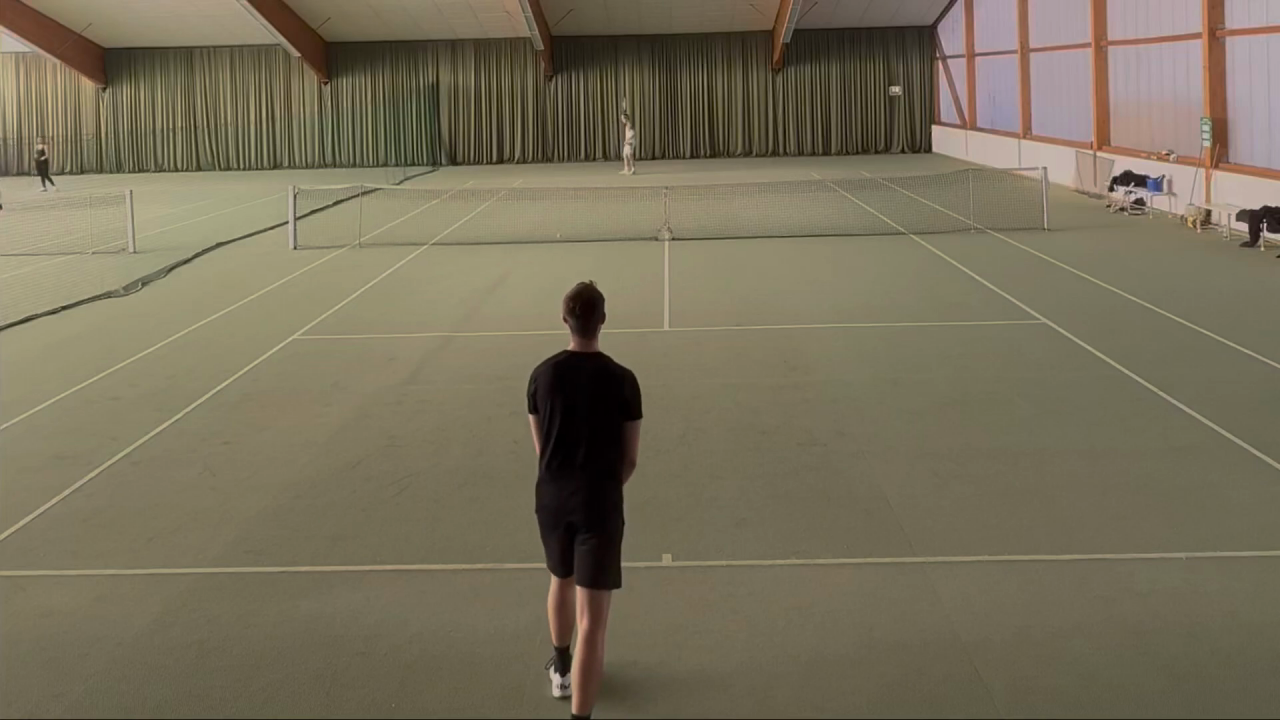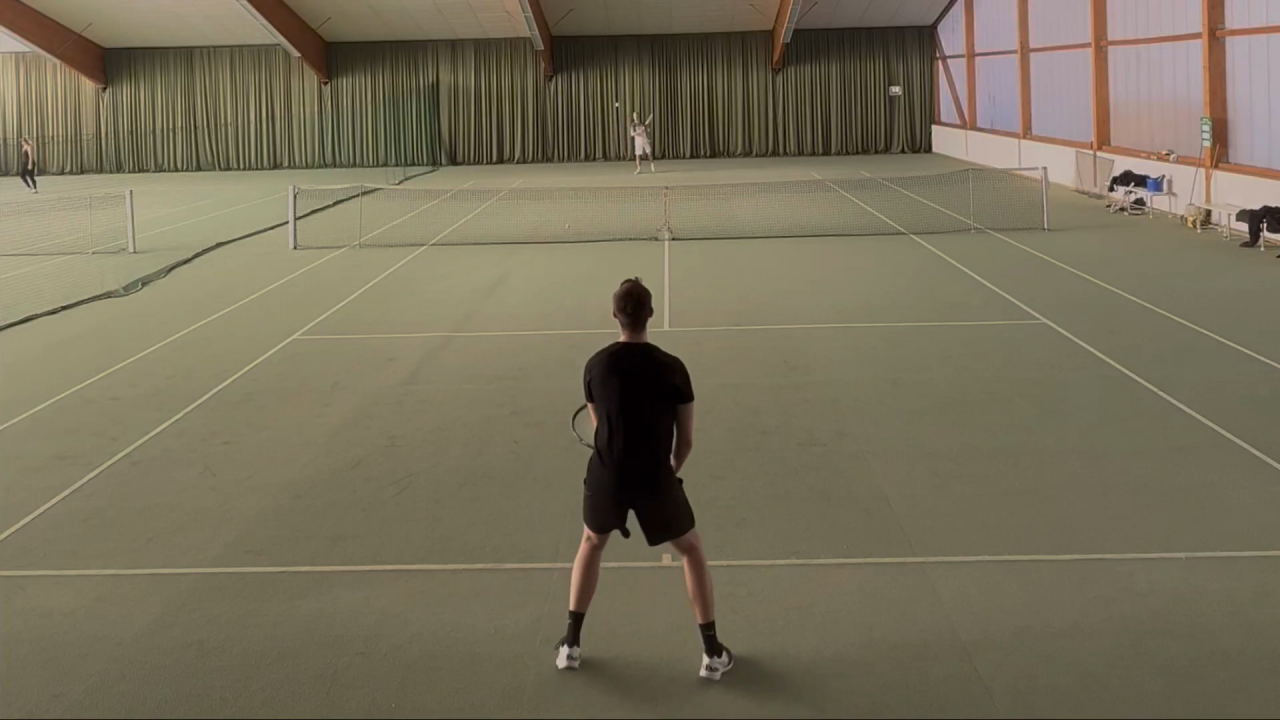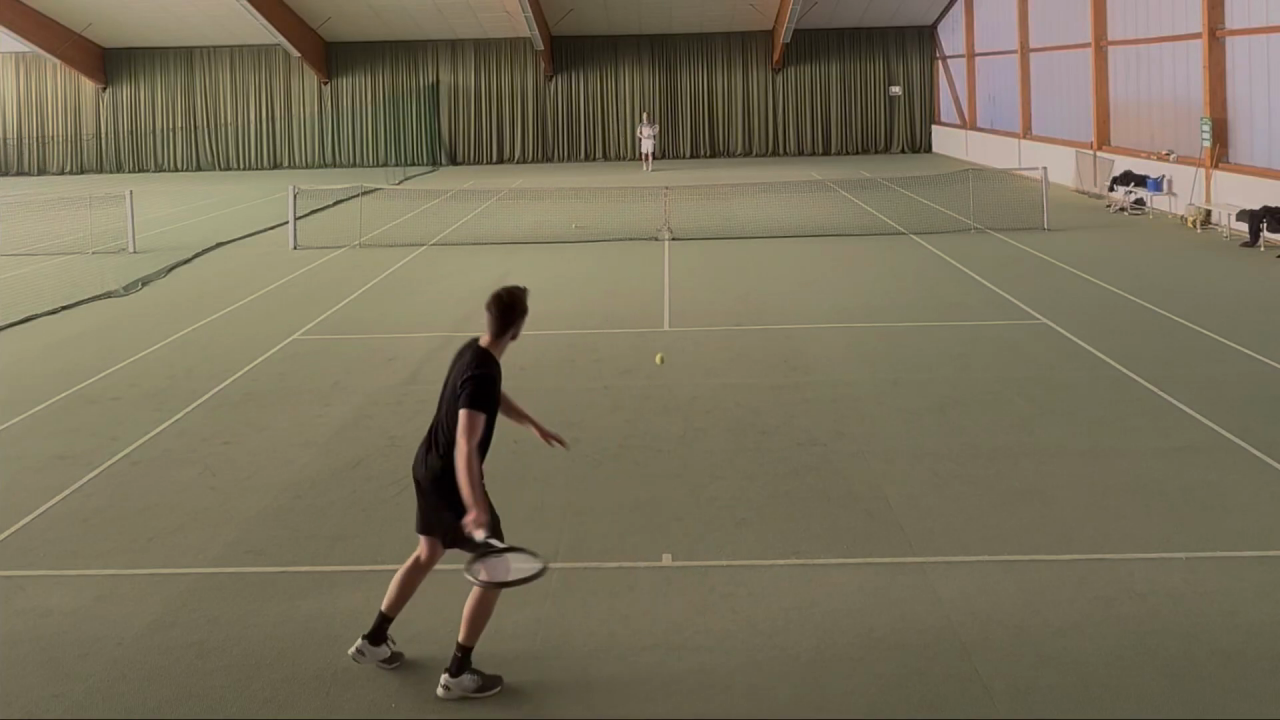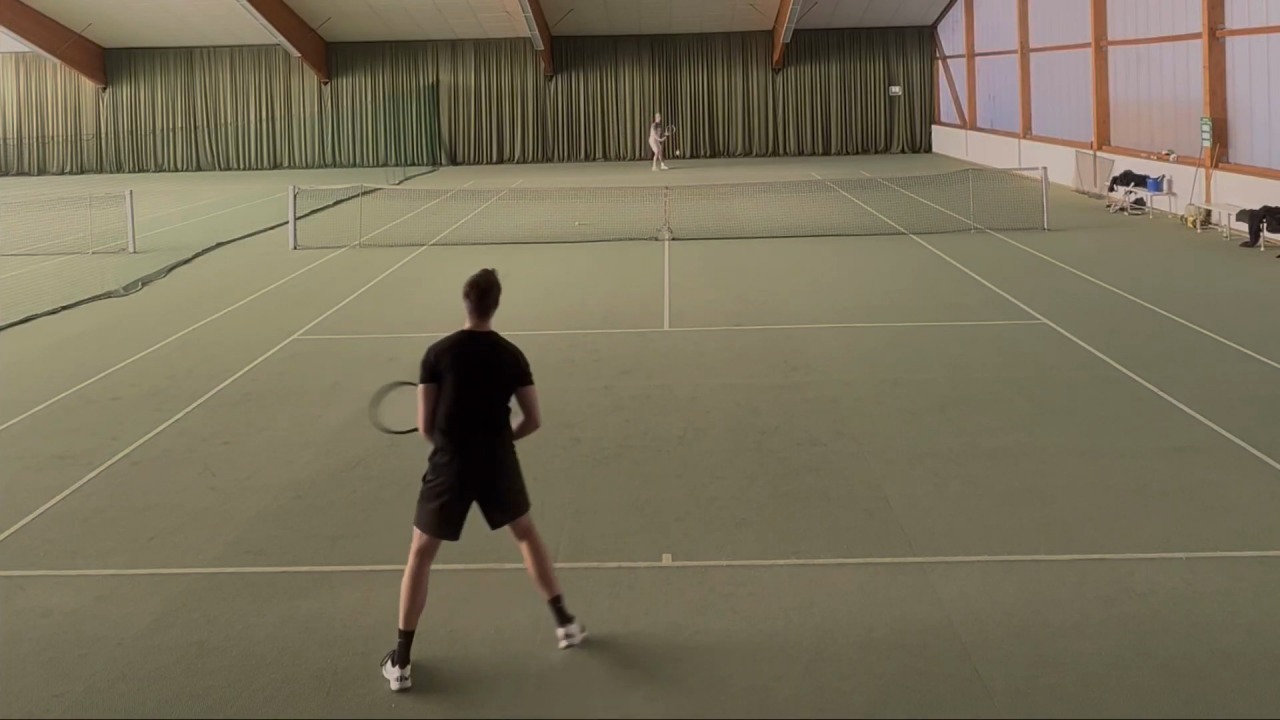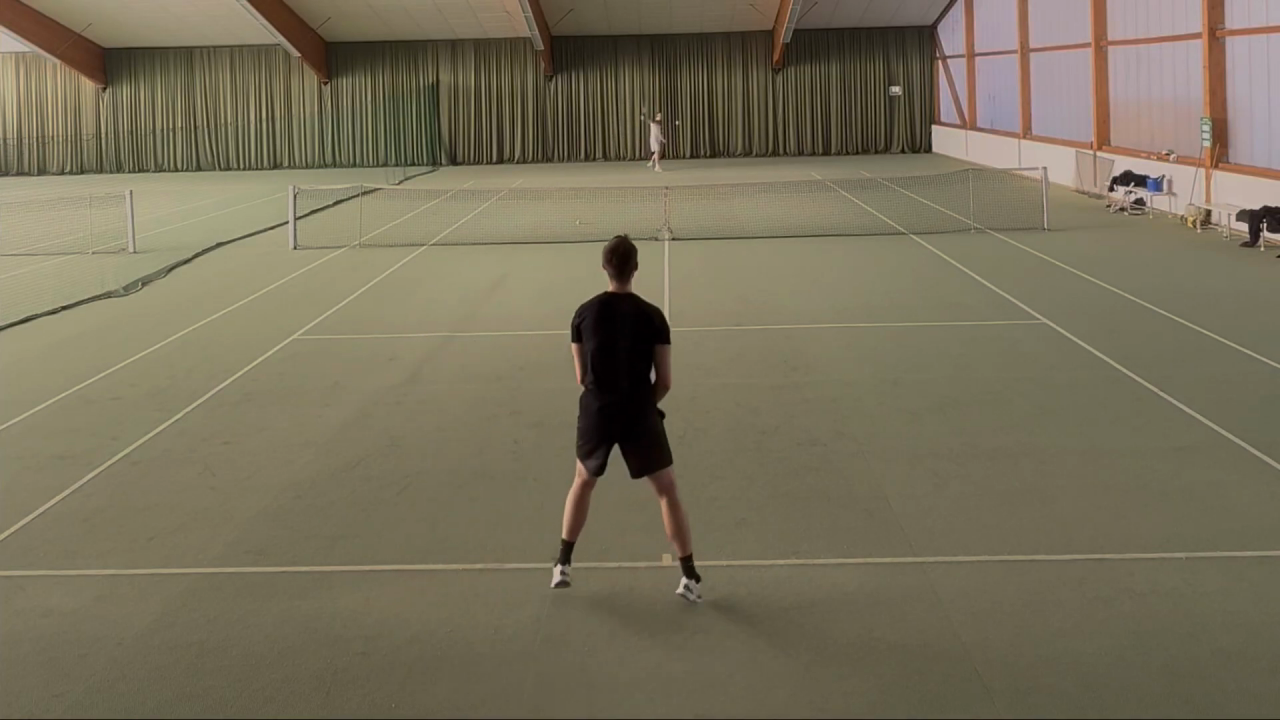
dt=1s
person 1, frame 1
left shoulder: (542, 375)
right shoulder: (622, 381)
left elbow: (540, 448)
right elbow: (630, 460)
left hip: (552, 499)
right hip: (598, 505)
left knee: (561, 579)
right knee: (591, 621)
left ankle: (561, 668)
person 1, frame 2
left shoulder: (595, 365)
right shoulder: (672, 368)
left elbow: (600, 424)
right elbow: (685, 440)
right wrist: (671, 469)
left hip: (605, 478)
right hip: (653, 480)
left knee: (591, 543)
right knee: (692, 552)
left ankle: (570, 642)
right ankle: (712, 651)
person 1, frame 3
left shoulder: (474, 353)
right shoulder: (479, 373)
left elbow: (499, 398)
right elbow: (466, 447)
left wrist: (539, 427)
right wrist: (475, 507)
left hip: (429, 467)
right hip: (450, 479)
left knee: (426, 556)
left ankle: (374, 640)
right ankle: (457, 672)
person 1, frame 4
left shoulder: (438, 353)
right shoulder: (512, 355)
left elbow: (426, 426)
right elbow: (534, 421)
left hip: (449, 468)
right hip: (497, 466)
left knee: (420, 558)
right knee: (528, 536)
left ankle: (400, 660)
right ankle: (565, 622)
person 1, frame 5
left shoulder: (584, 313)
right shoulder: (652, 317)
left elbow: (580, 376)
right elbow: (664, 382)
left hip: (594, 414)
right hip: (638, 415)
left knee: (584, 482)
right knee: (667, 492)
left ankle: (563, 564)
right ankle: (689, 576)
